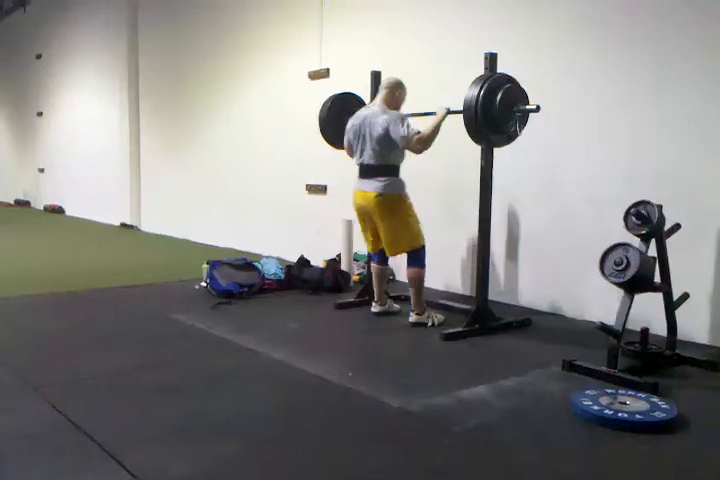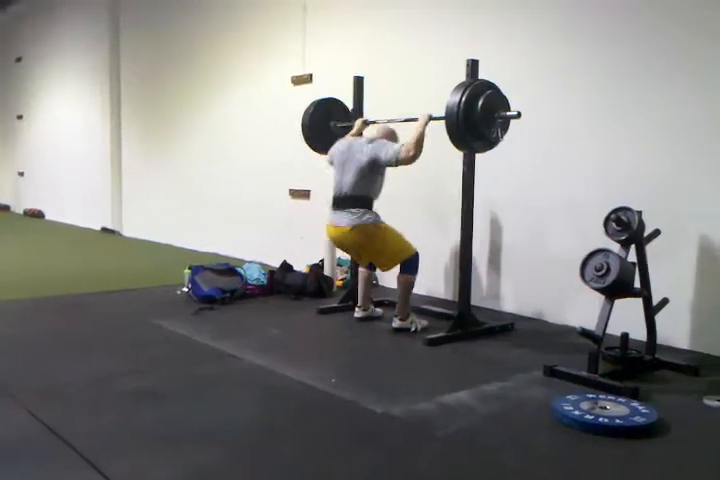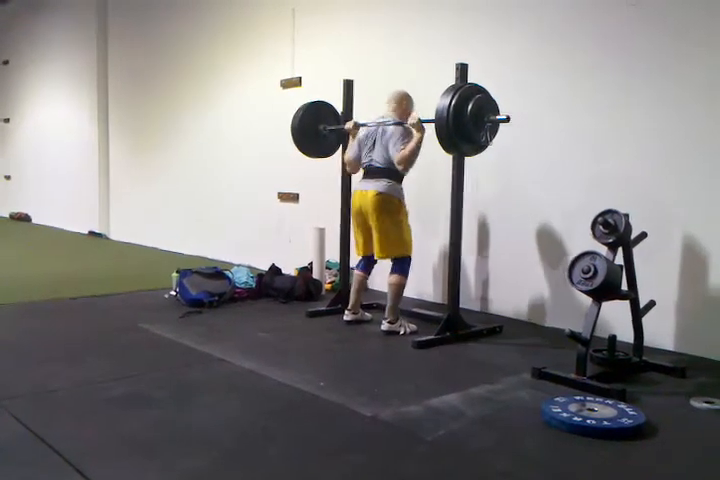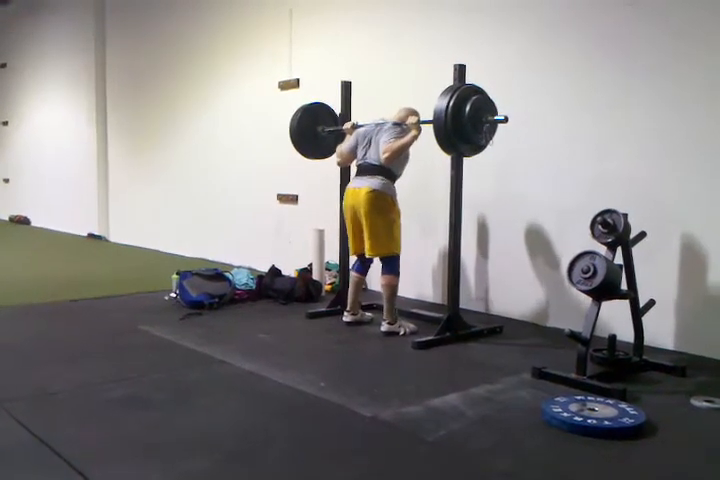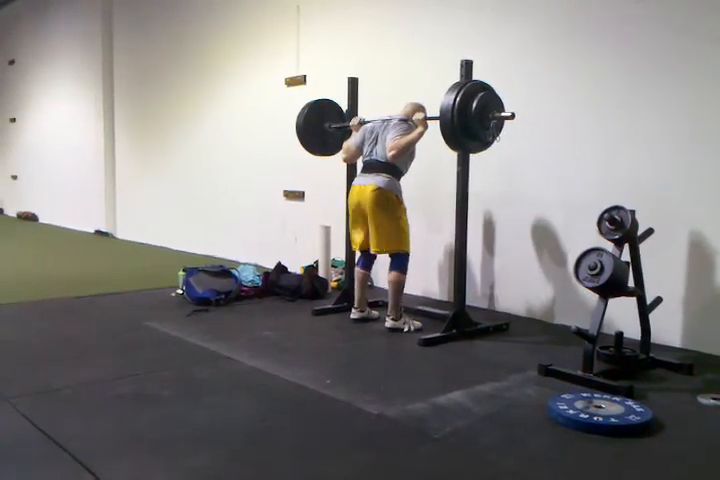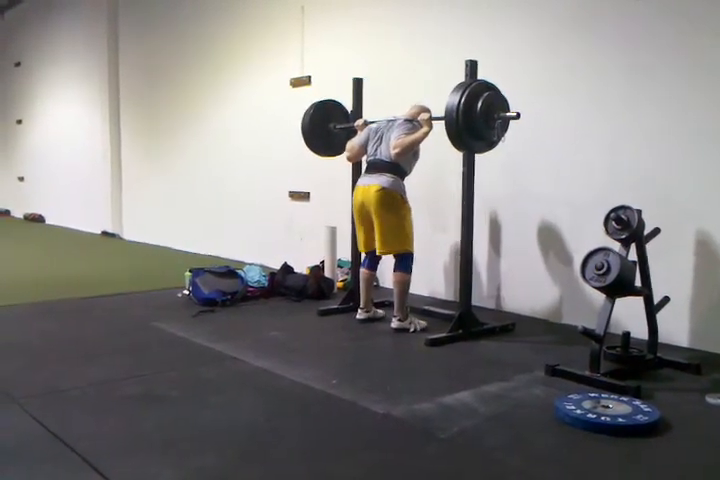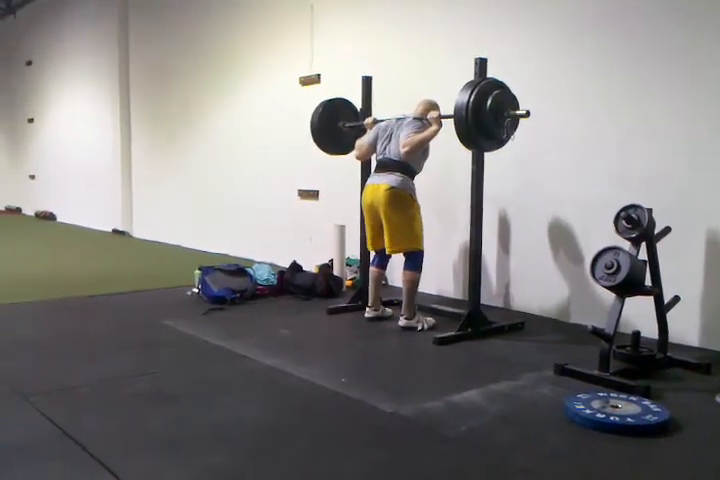
dt=0.7s
person 1, frame 1
left shoulder: (356, 118)
right shoulder: (391, 118)
left elbow: (349, 151)
right elbow: (418, 145)
right wrist: (439, 118)
left hip: (361, 194)
right hip: (386, 194)
left knee: (379, 249)
right knee: (415, 250)
left ankle: (380, 302)
right ankle: (419, 312)
person 1, frame 2
left shoulder: (347, 145)
right shoulder: (379, 148)
left elbow: (331, 158)
right elbow: (409, 154)
left wrist: (355, 131)
right wrist: (421, 126)
left hip: (335, 227)
right hip: (359, 226)
left knee: (369, 258)
right knee: (409, 258)
left ankle: (363, 307)
right ankle: (402, 318)
person 1, frame 3
left shoulder: (367, 131)
right shoulder: (398, 130)
left elbow: (350, 166)
right elbow: (402, 163)
left wrist: (352, 136)
right wrist: (418, 134)
left hip: (359, 195)
right hip: (383, 196)
left knee: (367, 256)
right knee: (401, 259)
left ankle: (352, 310)
right ankle: (391, 320)
person 1, frame 4
left shoulder: (365, 130)
right shoulder: (396, 130)
left elbow: (341, 159)
right elbow: (387, 155)
left wrist: (349, 135)
right wrist: (414, 134)
left hip: (352, 193)
right hip: (376, 194)
left knee: (363, 256)
right knee: (390, 258)
left ankle: (352, 311)
right ankle: (390, 321)
person 1, frame 5
left shoulder: (371, 127)
right shoulder: (402, 127)
left elbow: (347, 155)
right elbow: (393, 152)
left wrist: (355, 132)
right wrist: (420, 130)
left hip: (357, 190)
right hip: (381, 192)
left knee: (366, 252)
right knee: (399, 255)
left ankle: (359, 308)
right ankle: (394, 317)
person 1, frame 6
left shoulder: (375, 126)
right shoulder: (407, 126)
left elbow: (350, 154)
right elbow: (397, 150)
left wrist: (360, 132)
right wrist: (425, 130)
left hip: (361, 190)
right hip: (385, 191)
left knee: (371, 253)
right knee: (403, 255)
left ankle: (365, 308)
right ankle: (401, 317)
person 1, frame 7
left shoulder: (385, 125)
right shoulder: (416, 126)
left elbow: (360, 153)
right elbow: (407, 149)
left wrist: (369, 130)
right wrist: (435, 128)
left hip: (371, 189)
right hip: (395, 191)
left knee: (381, 251)
right knee: (413, 254)
left ankle: (373, 307)
right ankle: (408, 316)
